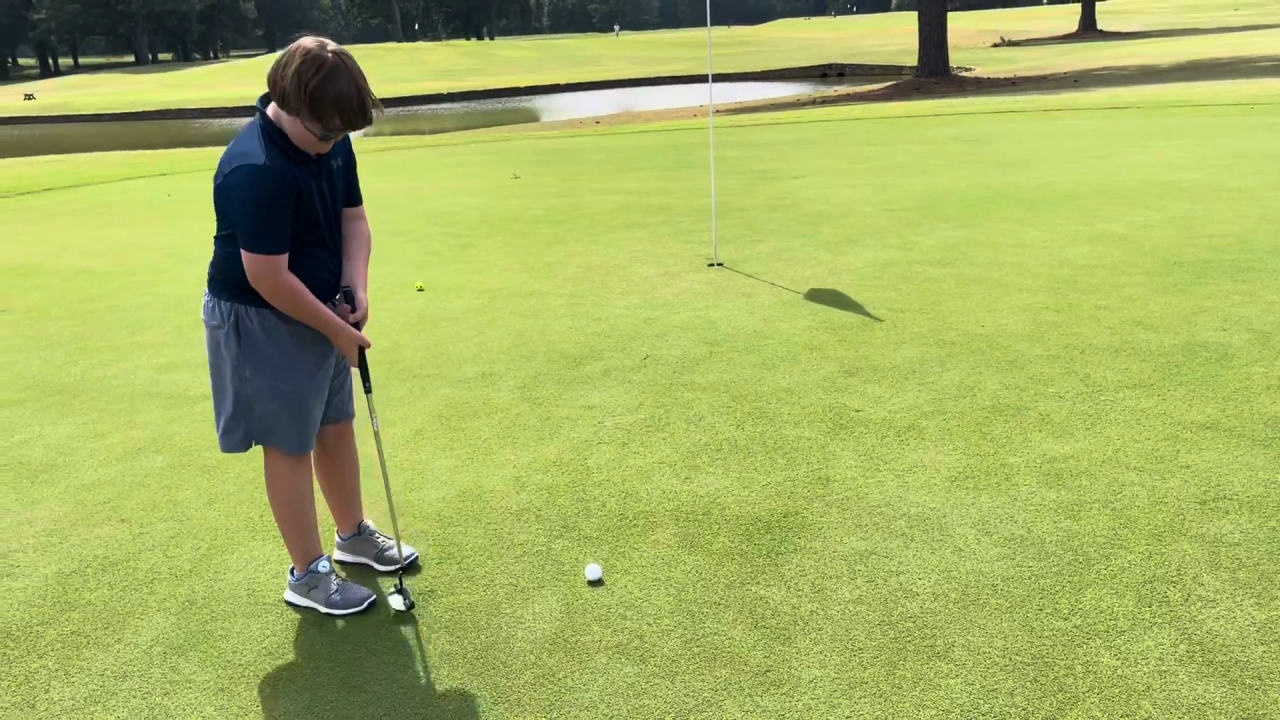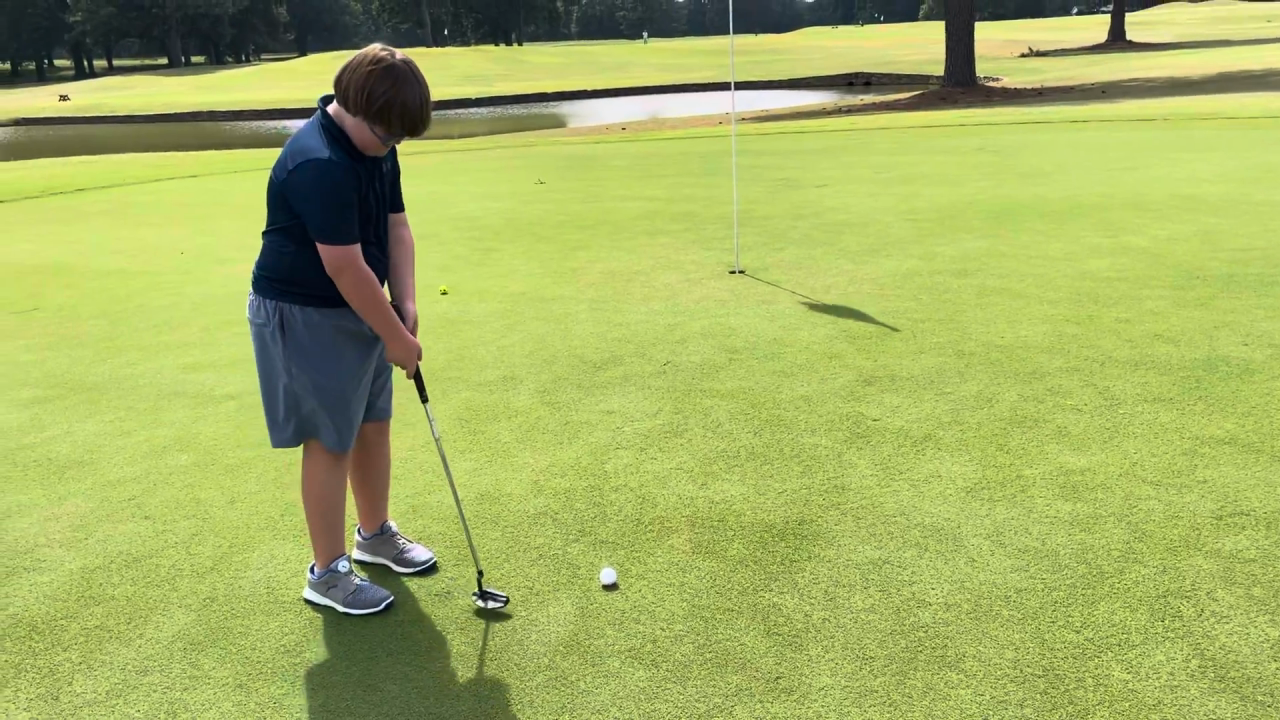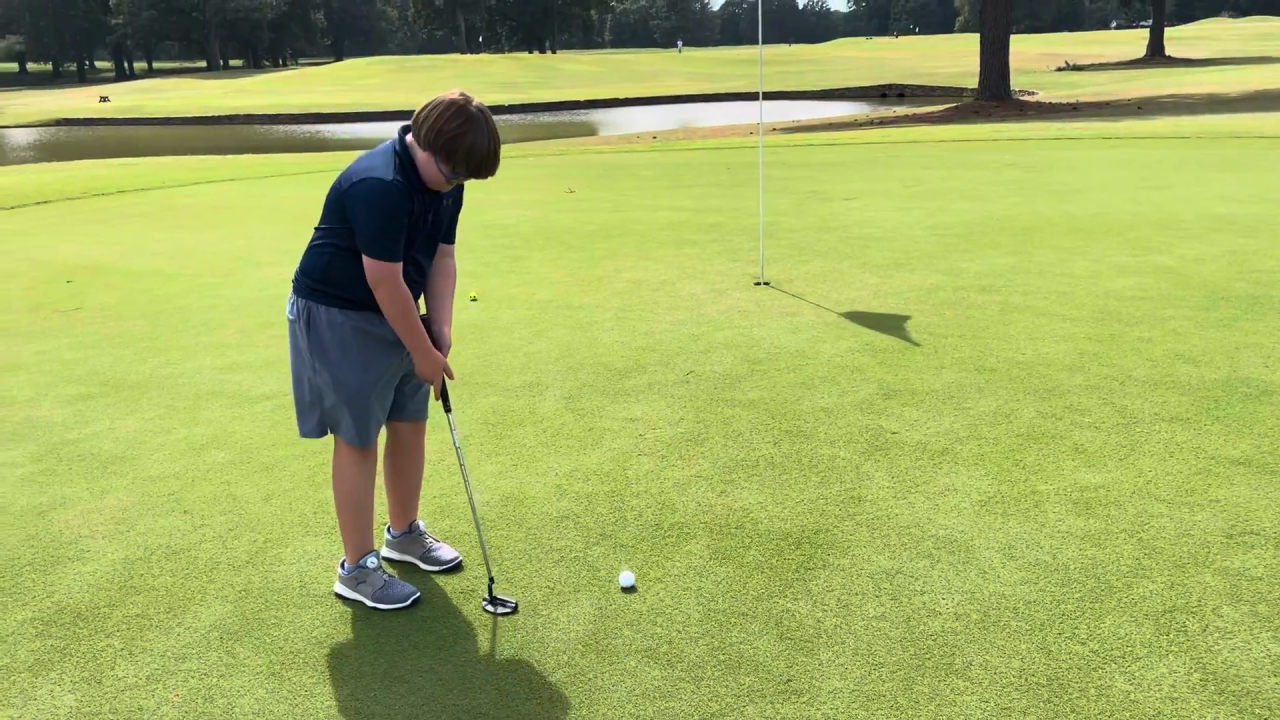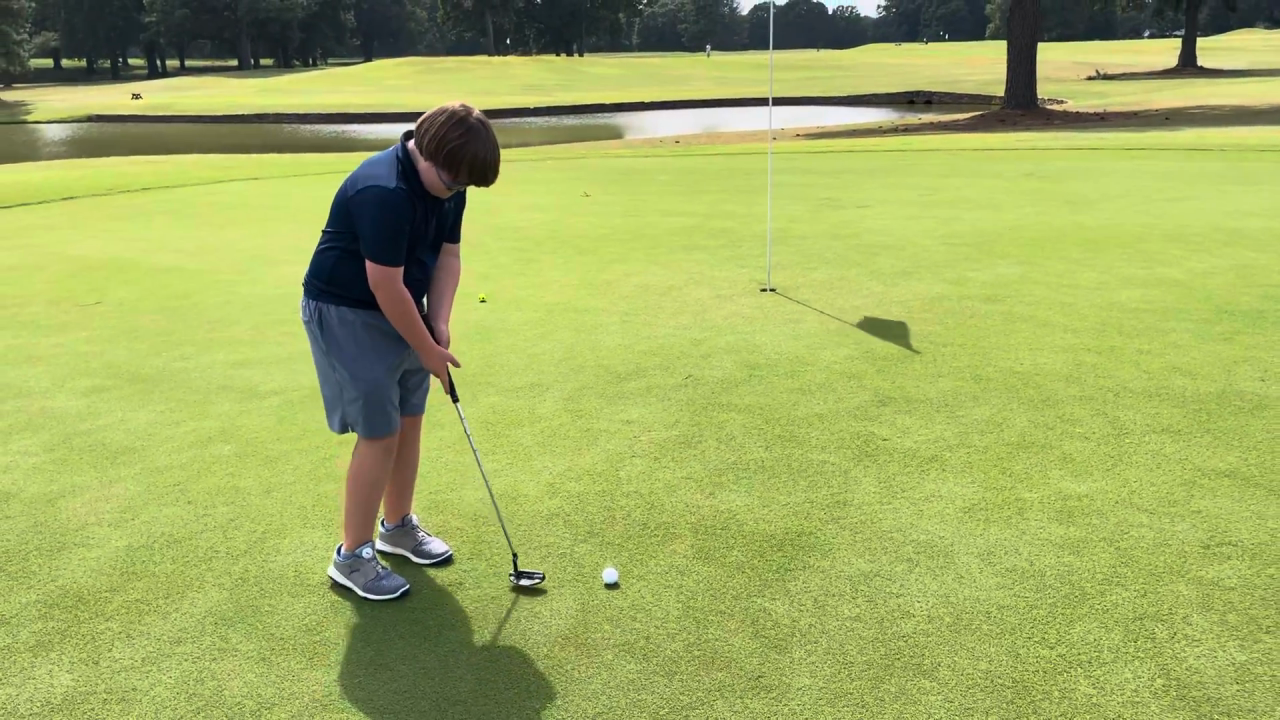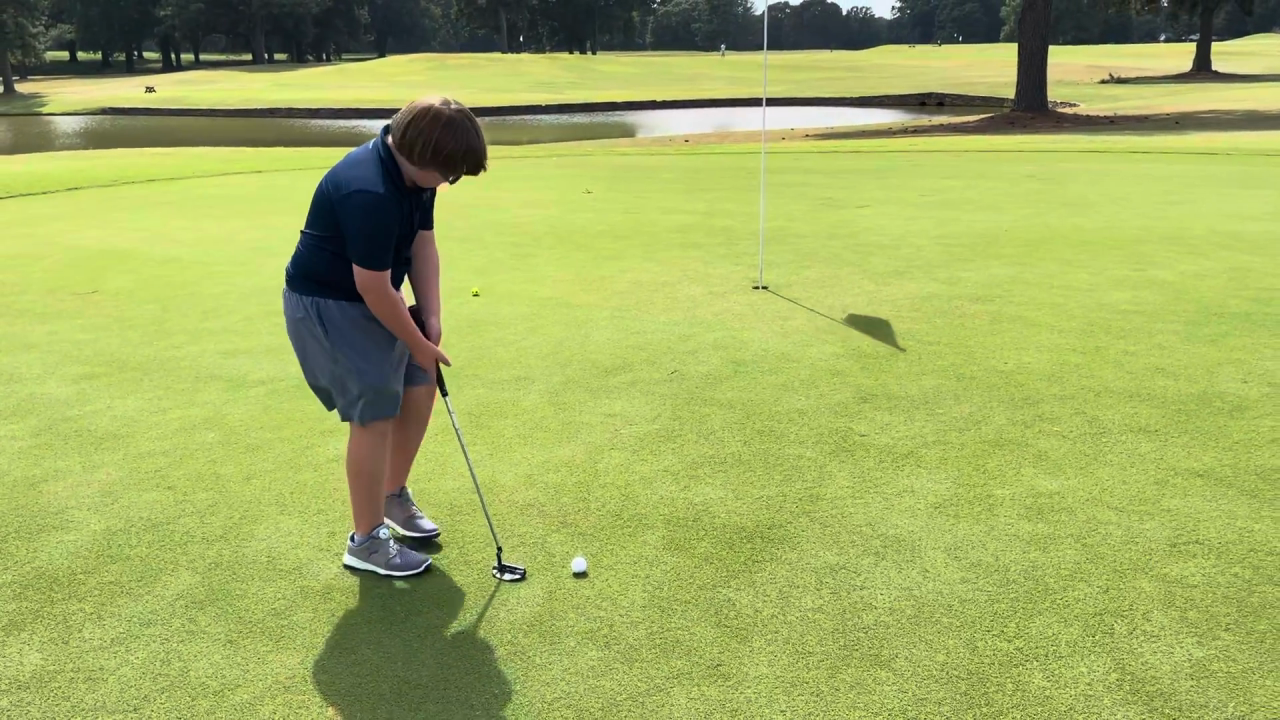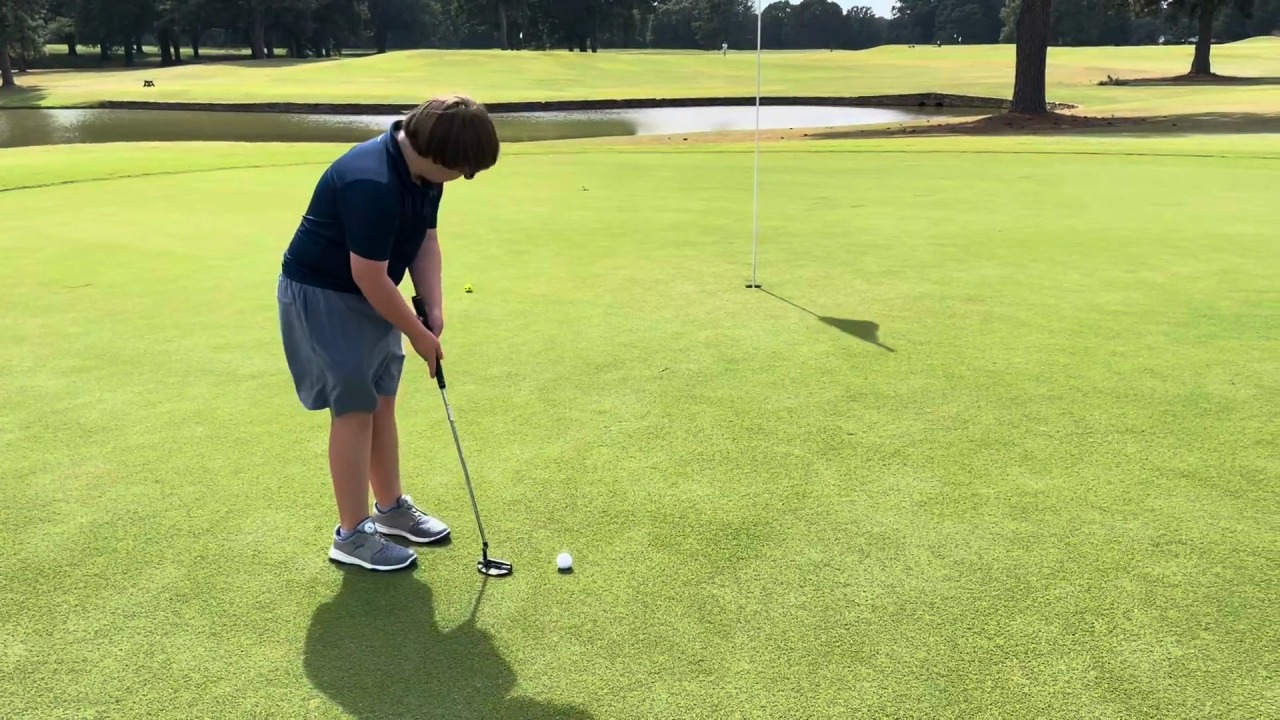
dt=0.5s
person 1, frame 1
left shoulder: (331, 143)
right shoulder: (256, 171)
left elbow: (352, 217)
right elbow: (267, 278)
left wrist: (355, 290)
right wrist: (335, 329)
left hip: (319, 309)
right hip: (259, 320)
left knee: (336, 426)
right knee: (290, 443)
left ankle: (353, 534)
right ankle: (307, 574)
person 1, frame 2
left shoulder: (376, 147)
right shoulder: (318, 166)
left elbow: (395, 226)
right elbow: (346, 267)
left wrist: (406, 302)
right wrist: (396, 335)
left hip: (357, 309)
right hip: (302, 316)
left knee: (373, 425)
right knee: (331, 440)
left ankle: (375, 533)
right ankle: (327, 572)
person 1, frame 3
left shoulder: (445, 181)
right shoulder: (379, 186)
left elbow: (441, 256)
right elbow: (385, 283)
left wrist: (441, 327)
right wrist: (424, 353)
left hip: (395, 313)
right hip: (336, 317)
left knee: (410, 422)
right knee: (357, 437)
left ankle: (404, 532)
right ankle: (357, 568)
person 1, frame 4
left shoulder: (446, 183)
right shoulder: (382, 192)
left elbow: (448, 254)
right elbow: (386, 286)
left wrist: (439, 322)
right wrist: (427, 349)
left hip: (399, 311)
right hip: (344, 313)
left knee: (408, 420)
right knee: (380, 432)
left ankle: (398, 525)
right ankle: (353, 555)
person 1, frame 5
left shoulder: (414, 174)
right shoulder: (369, 194)
left elbow: (423, 242)
right elbow: (373, 287)
left wrist: (430, 317)
right wrist: (418, 345)
left hip: (371, 298)
right hip: (327, 303)
left knee: (420, 387)
right knee: (375, 414)
left ankle: (392, 497)
right ankle: (365, 540)
person 1, frame 6
left shoulder: (423, 173)
right shoulder: (372, 184)
left elbow: (426, 241)
right elbow: (370, 276)
left wrist: (433, 309)
right wrist: (417, 334)
left hip: (368, 294)
right hip: (322, 294)
left knee: (381, 402)
right knee: (354, 409)
left ankle: (391, 507)
right ankle: (352, 534)
